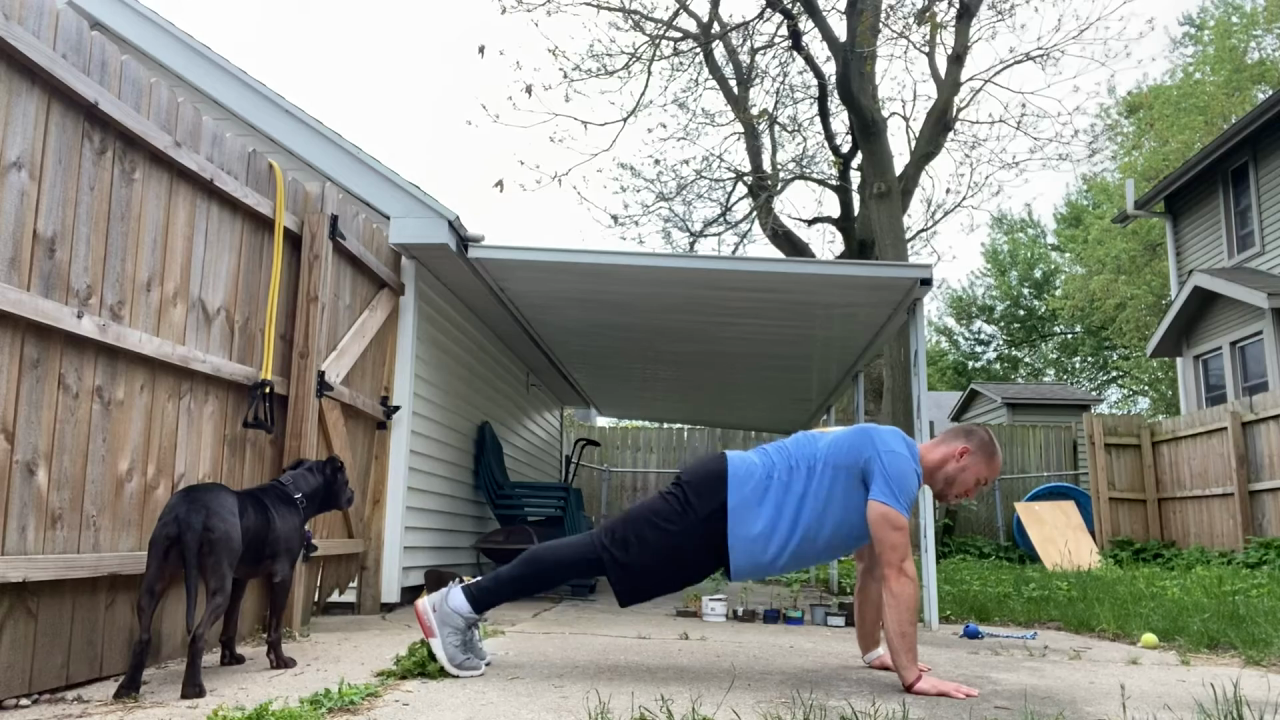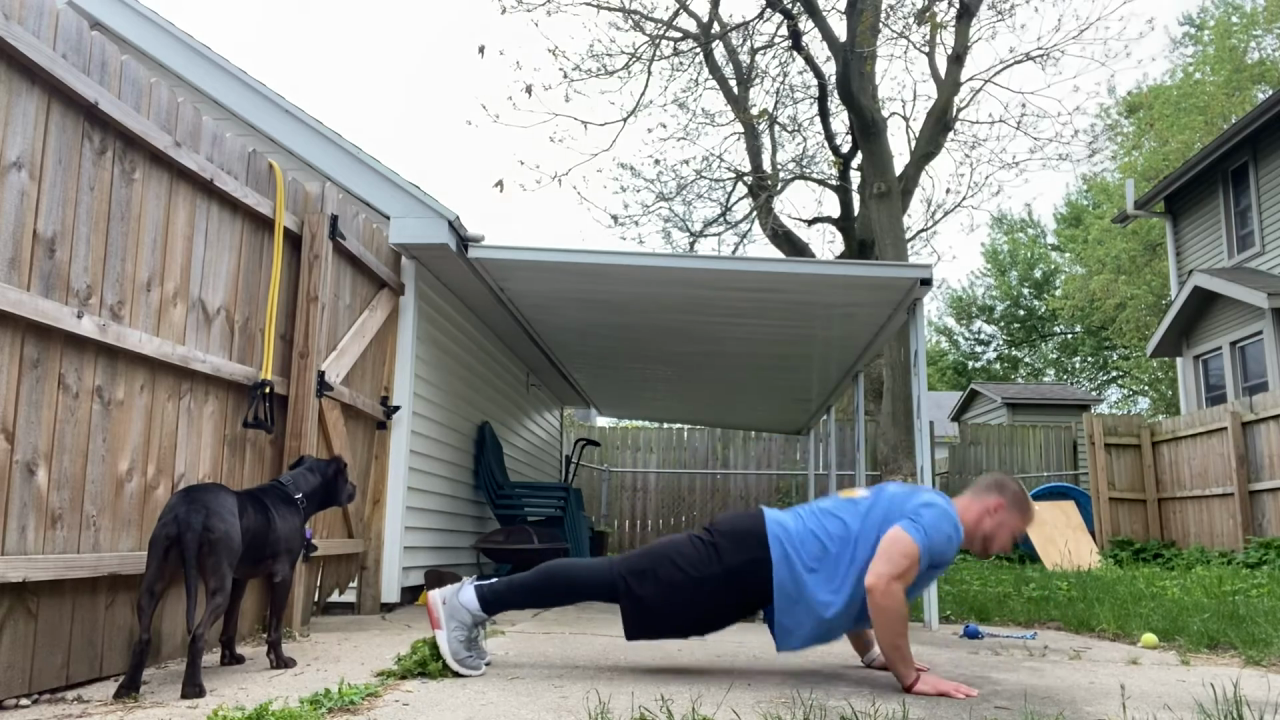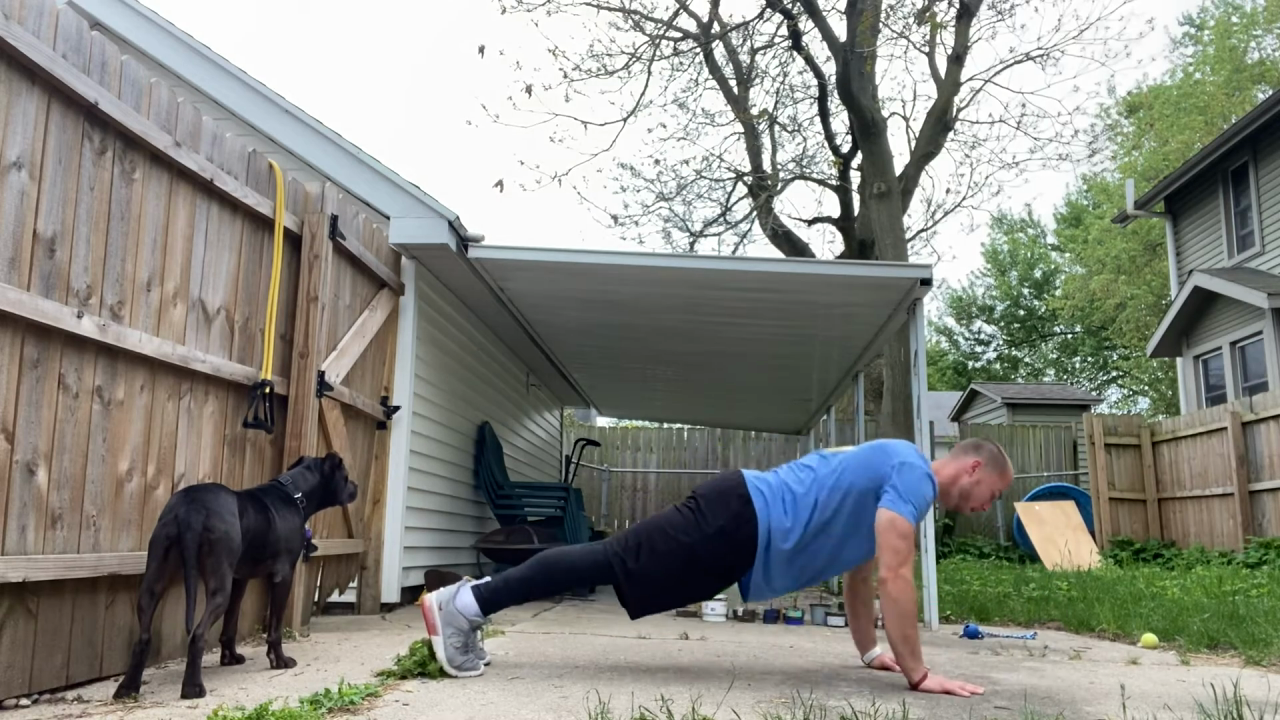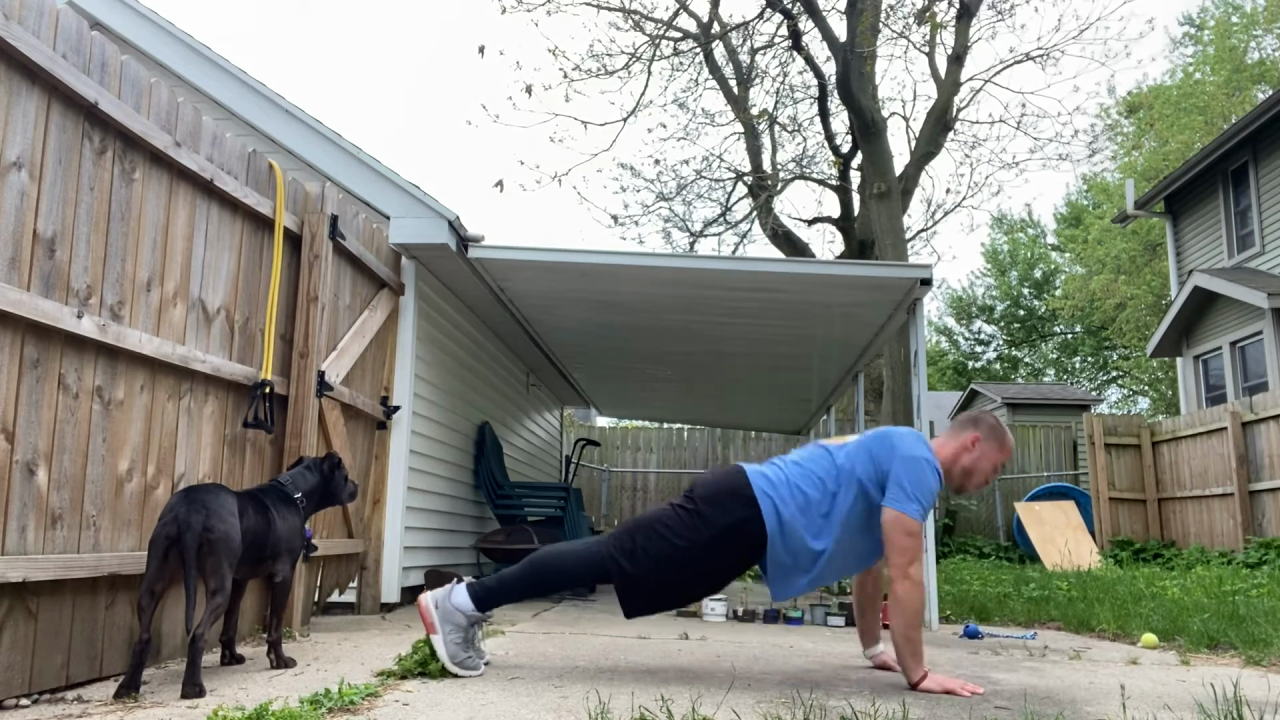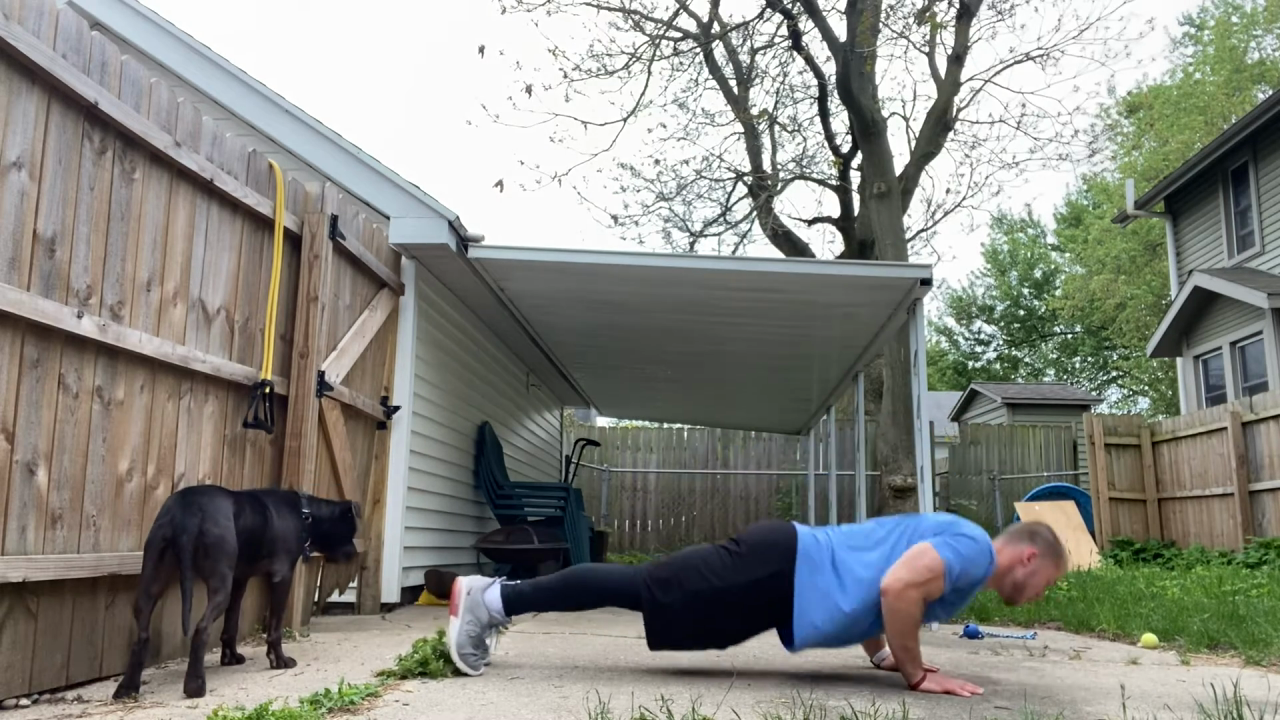
dt=1s
person 1, frame 1
left shoulder: (886, 461)
right shoulder: (897, 458)
left elbow: (870, 567)
right elbow: (897, 573)
left wrist: (872, 650)
right wrist: (912, 675)
left hip: (728, 510)
right hip: (721, 505)
left knee: (597, 553)
right knee: (601, 553)
left ankle: (466, 600)
right ankle: (458, 604)
person 1, frame 2
left shoulder: (916, 504)
right shoulder: (941, 524)
left elbow: (847, 569)
right elbow: (880, 585)
left wrist: (871, 652)
right wrist: (909, 674)
left hip: (764, 547)
right hip: (757, 560)
left knee: (613, 576)
right knee: (616, 579)
left ankle: (477, 596)
right ankle: (469, 601)
person 1, frame 3
left shoulder: (896, 475)
right shoulder: (914, 474)
left elbow: (862, 571)
right elbow: (896, 577)
left wrist: (870, 650)
right wrist: (917, 672)
left hip: (744, 523)
right hip: (738, 521)
left knee: (605, 562)
right knee: (610, 562)
left ankle: (470, 601)
right ankle: (464, 603)
person 1, frame 4
left shoulder: (899, 451)
right shoulder: (919, 465)
left elbow: (864, 558)
right elbow: (903, 572)
left wrist: (875, 645)
right wrist: (917, 672)
left hip: (743, 506)
right hip: (744, 517)
left knee: (605, 556)
right knee: (609, 561)
left ankle: (466, 600)
right ankle: (463, 602)
person 1, frame 5
left shoulder: (954, 538)
right shoulder: (975, 549)
right elbow: (897, 589)
left wrist: (883, 653)
right wrist: (917, 673)
left hip: (789, 565)
right hip: (782, 572)
left knee: (639, 585)
right knee: (642, 589)
left ankle: (495, 593)
right ankle: (491, 598)
